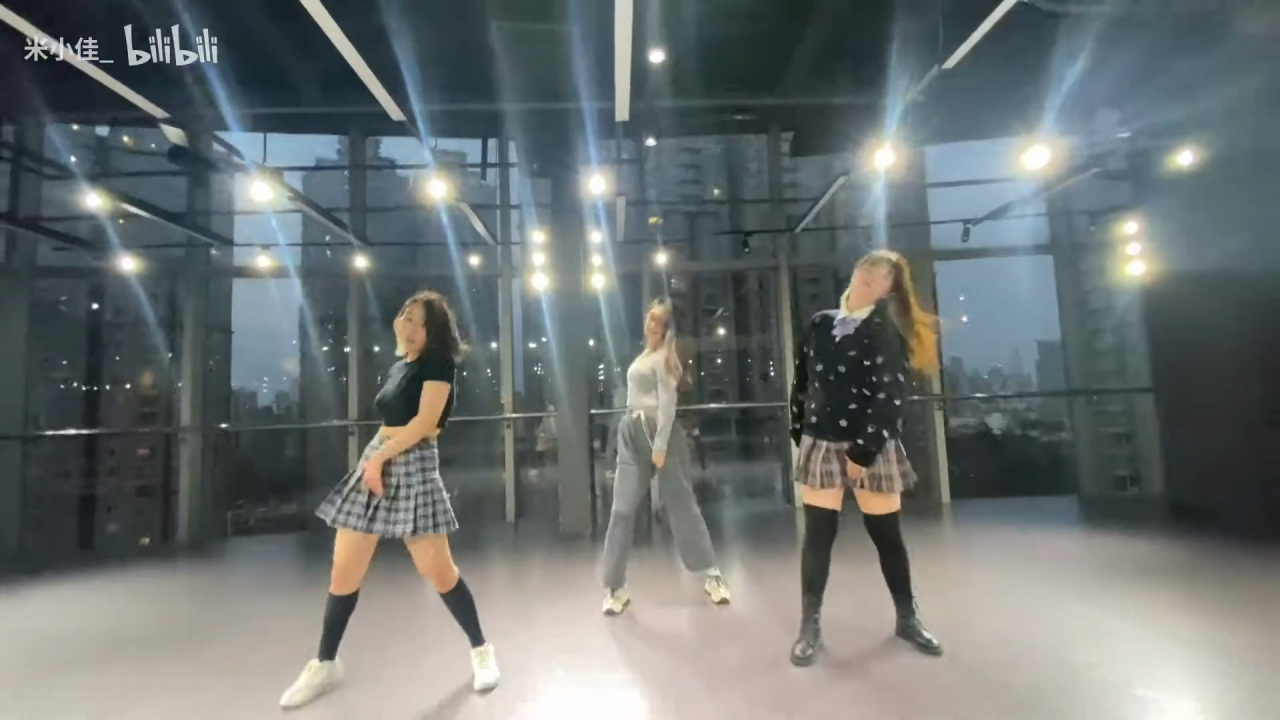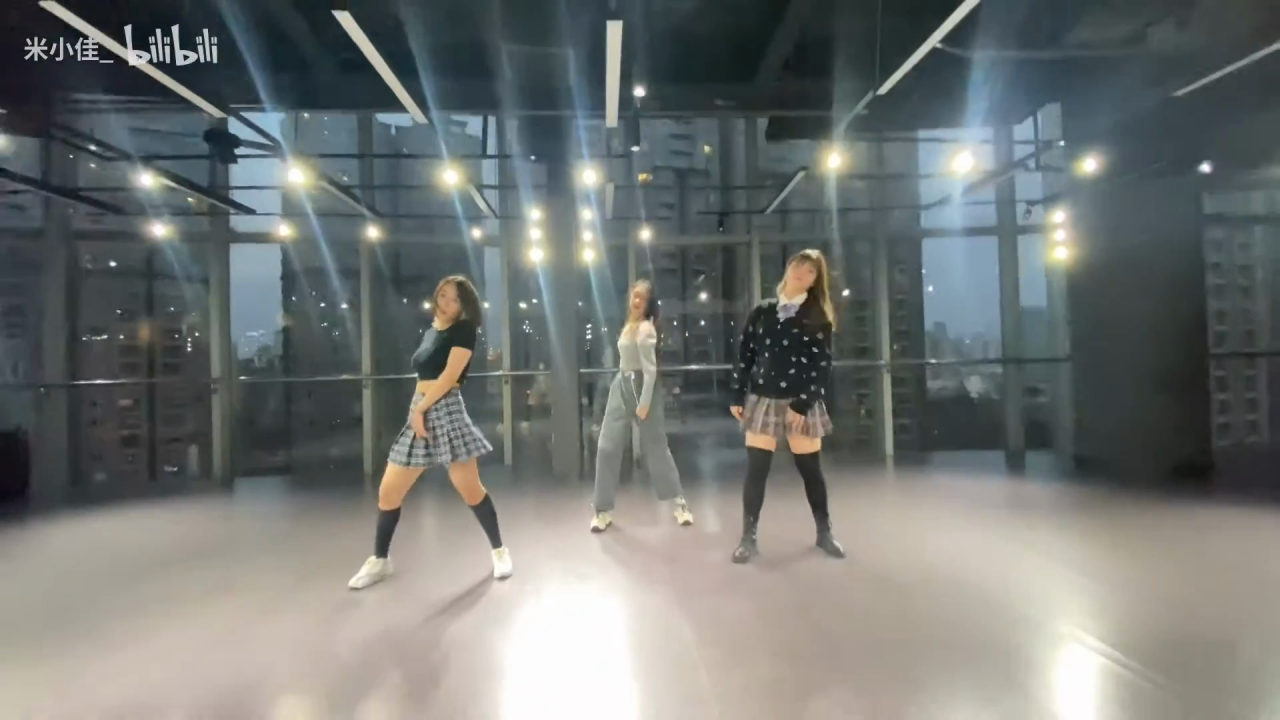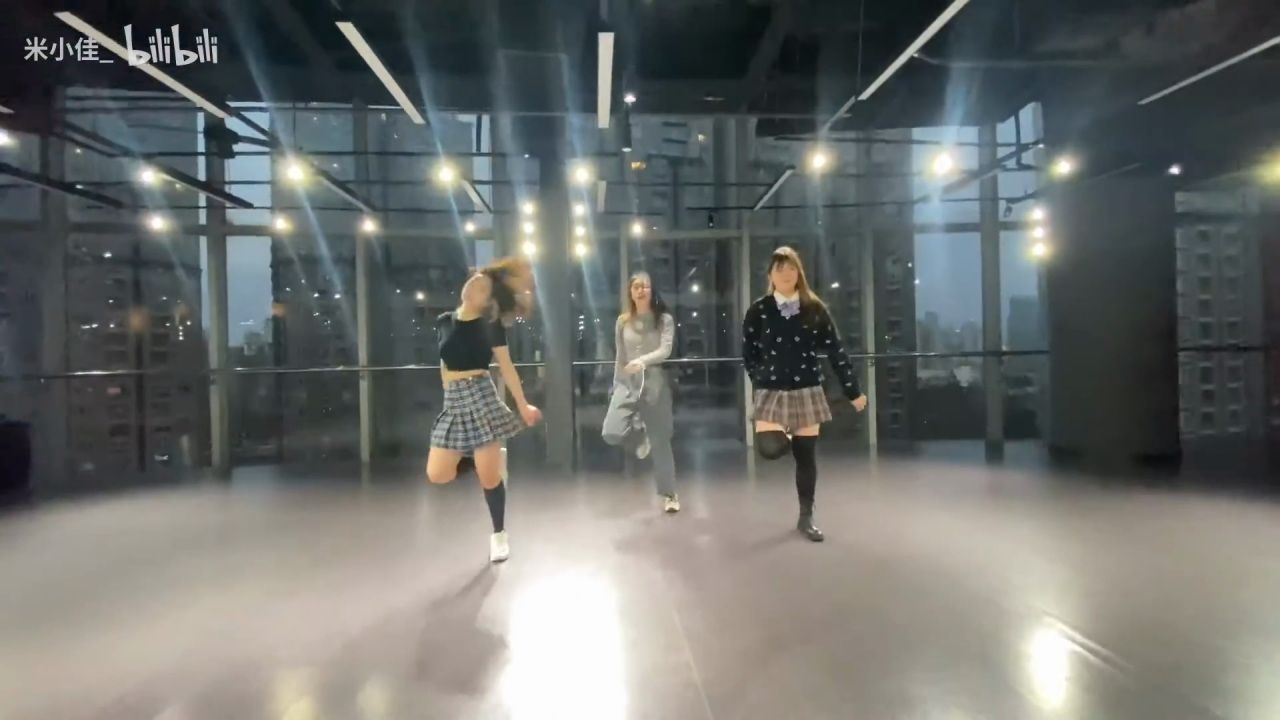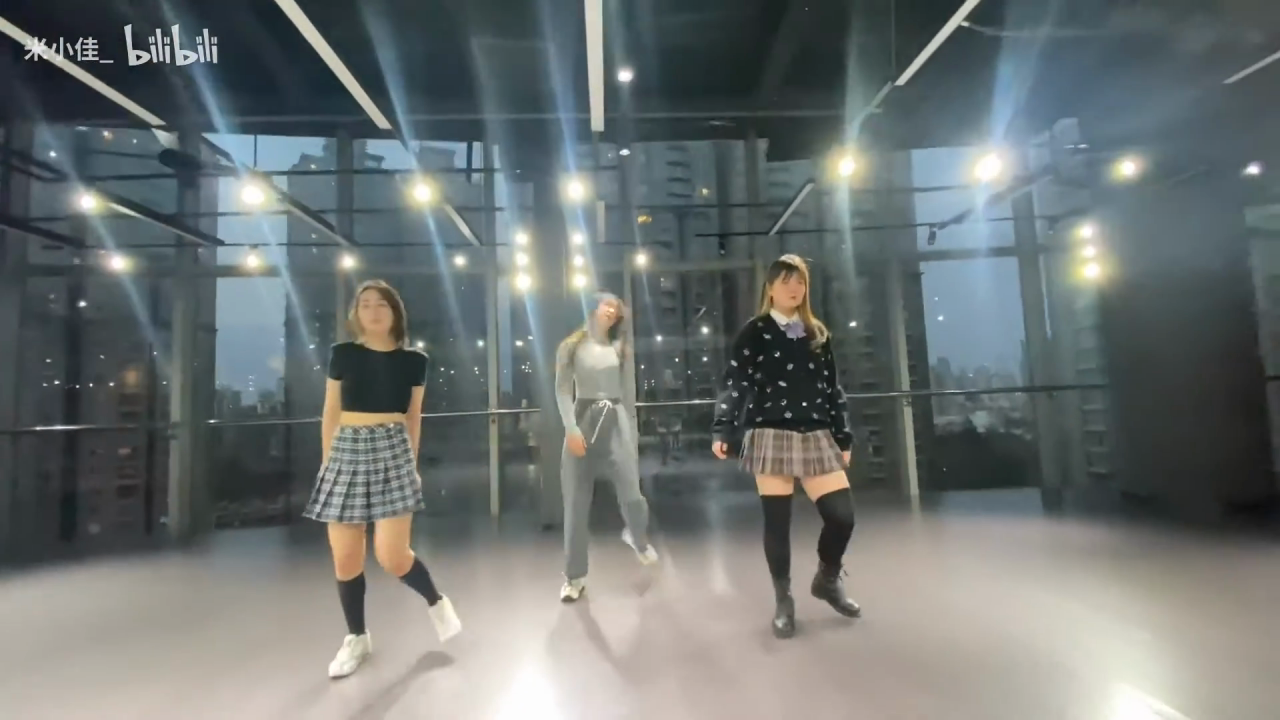
dt=0.7s
person 1, frame 1
left shoulder: (439, 360)
right shoulder: (397, 366)
left elbow: (426, 421)
left wrist: (379, 458)
right wrist: (373, 460)
left hip: (414, 466)
right hip: (376, 464)
left knee: (439, 572)
right knee: (344, 573)
person 1, frame 2
left shoulder: (463, 330)
right shoulder: (431, 332)
left elbow: (450, 376)
left wrist: (420, 409)
right wrist: (418, 412)
left hip: (446, 412)
right hip: (420, 412)
left knee: (471, 490)
right knee: (388, 493)
left ankle: (499, 550)
right ankle: (379, 561)
person 1, frame 3
left shoulder: (491, 326)
right shoulder: (444, 321)
left elbow: (506, 366)
left wrist: (523, 404)
left hip: (481, 398)
right hip: (452, 402)
left knee: (489, 477)
right knee: (437, 473)
left ankle: (499, 534)
right ankle: (491, 462)
person 1, frame 4
left shoulder: (414, 360)
right shoulder: (343, 354)
left elbow: (414, 415)
right elbow: (331, 411)
left wrist: (410, 462)
right wrist: (327, 461)
left hip: (392, 454)
right hip: (347, 453)
left knee: (392, 558)
right knee: (345, 559)
left ankle: (437, 602)
right ankle: (356, 638)
person 2, frame 1
left shoulder: (888, 333)
right shoulder: (818, 324)
left elbow: (892, 398)
right elbow: (802, 382)
left wrist: (864, 452)
right wrist: (799, 433)
left hip: (871, 447)
right hip: (821, 445)
left knee: (887, 535)
right knee: (818, 535)
left ankle: (907, 619)
right ankle: (810, 626)
person 2, frame 2
left shoulder: (818, 318)
right shoulder: (762, 312)
left elbow: (822, 365)
right elbow: (746, 355)
left wrist: (802, 405)
right wrist: (738, 395)
left hip: (802, 403)
right hip: (762, 400)
left knee: (810, 470)
right knee: (757, 469)
person 2, frame 3
left shoulder: (815, 309)
left elbow: (835, 351)
right elbow: (749, 353)
left wrist: (853, 390)
right wrist: (760, 383)
left hip: (807, 392)
right hip: (771, 392)
left knee: (806, 455)
right knee: (769, 447)
right ankle: (787, 440)
person 2, frame 4
left shoulder: (817, 333)
right shoulder: (755, 332)
left elbow: (832, 387)
right elbow: (734, 383)
left wrist: (843, 437)
right wrist: (722, 430)
left hip: (816, 435)
right hip: (770, 435)
left knee: (841, 516)
right knee: (777, 521)
left ankle: (828, 579)
right ankle: (784, 603)
person 3, frame 1
left shoulder: (665, 356)
right shoulder: (645, 354)
left elbow: (667, 402)
left wrist: (661, 446)
left hip: (659, 431)
right hip: (631, 431)
left knee: (681, 504)
right knee: (622, 509)
left ankle: (711, 575)
right ankle: (615, 587)
person 3, frame 2
left shoulder: (645, 328)
right shoulder: (629, 326)
left elbow: (651, 367)
left wrist: (645, 402)
left hip: (643, 389)
right hip: (621, 387)
left knee: (656, 447)
right knee: (608, 448)
left ankle: (678, 503)
right ankle: (602, 510)
person 3, frame 3
left shoulder: (664, 319)
right shoulder: (623, 321)
left elbow: (665, 350)
left wrist: (642, 361)
right wrist: (616, 385)
left hip: (654, 380)
right hip: (627, 381)
left knee: (661, 439)
right knee: (612, 432)
left ankle: (669, 493)
right ankle: (640, 435)
person 3, frame 4
left shoulder: (620, 347)
right shoulder: (571, 347)
right elbow: (563, 391)
left wrist: (629, 426)
right wrist: (571, 429)
left hip: (617, 419)
right hip: (585, 420)
left knee: (631, 496)
right knee: (577, 501)
left ankle: (637, 536)
right ankle: (574, 576)
